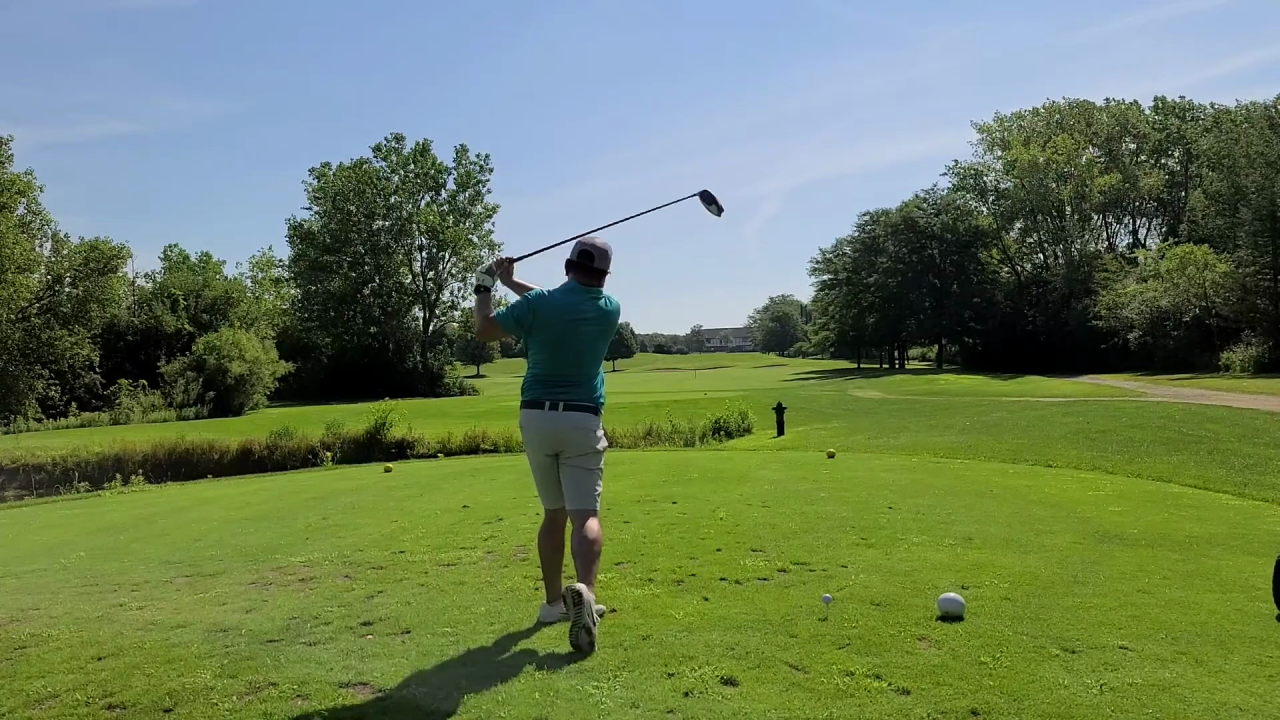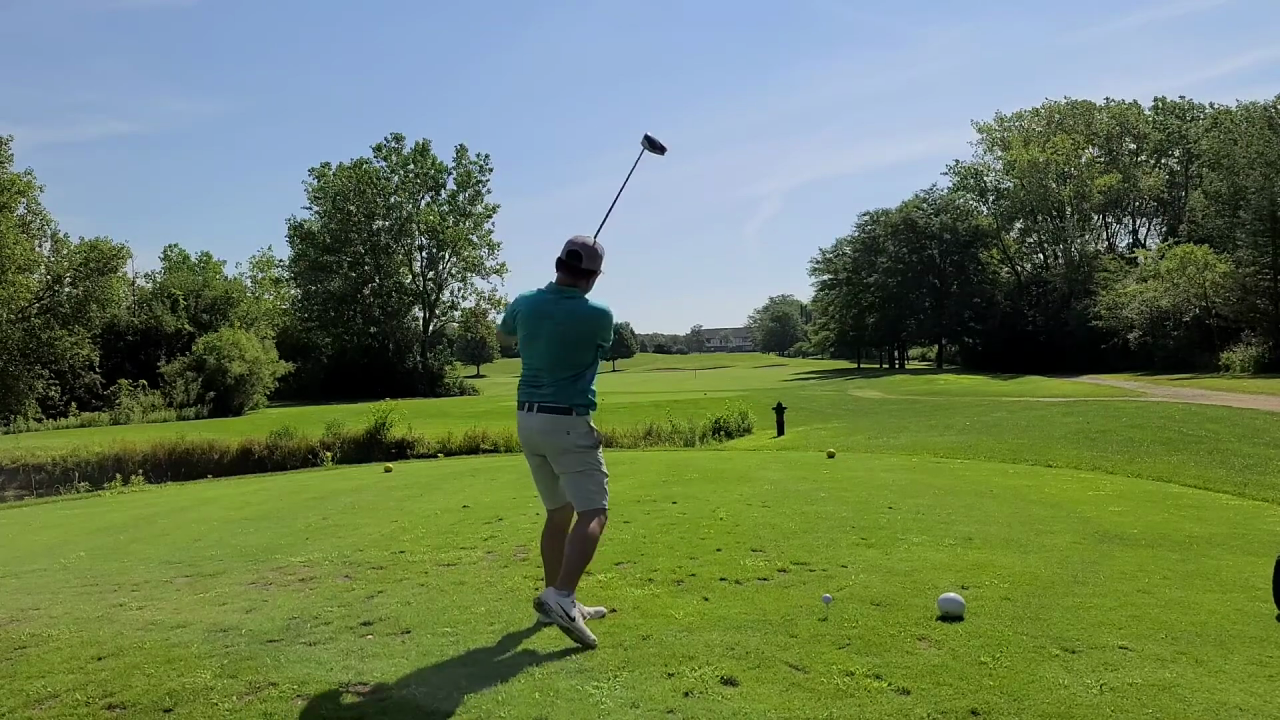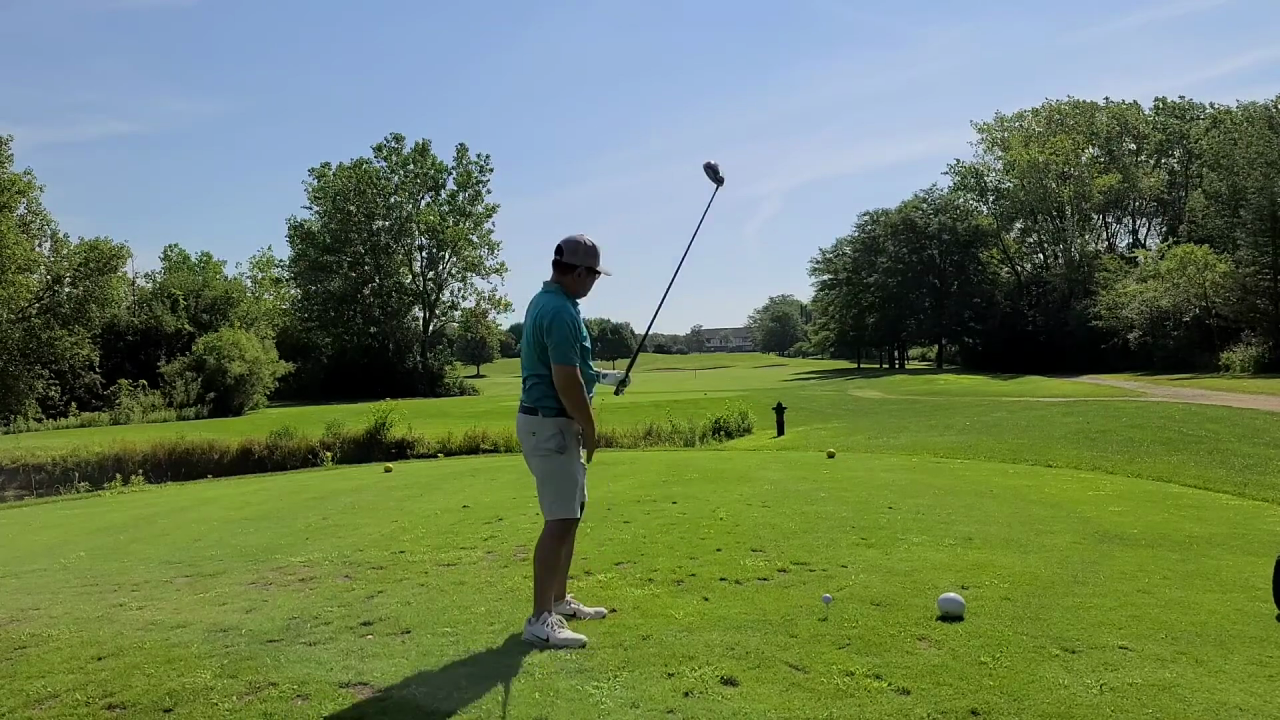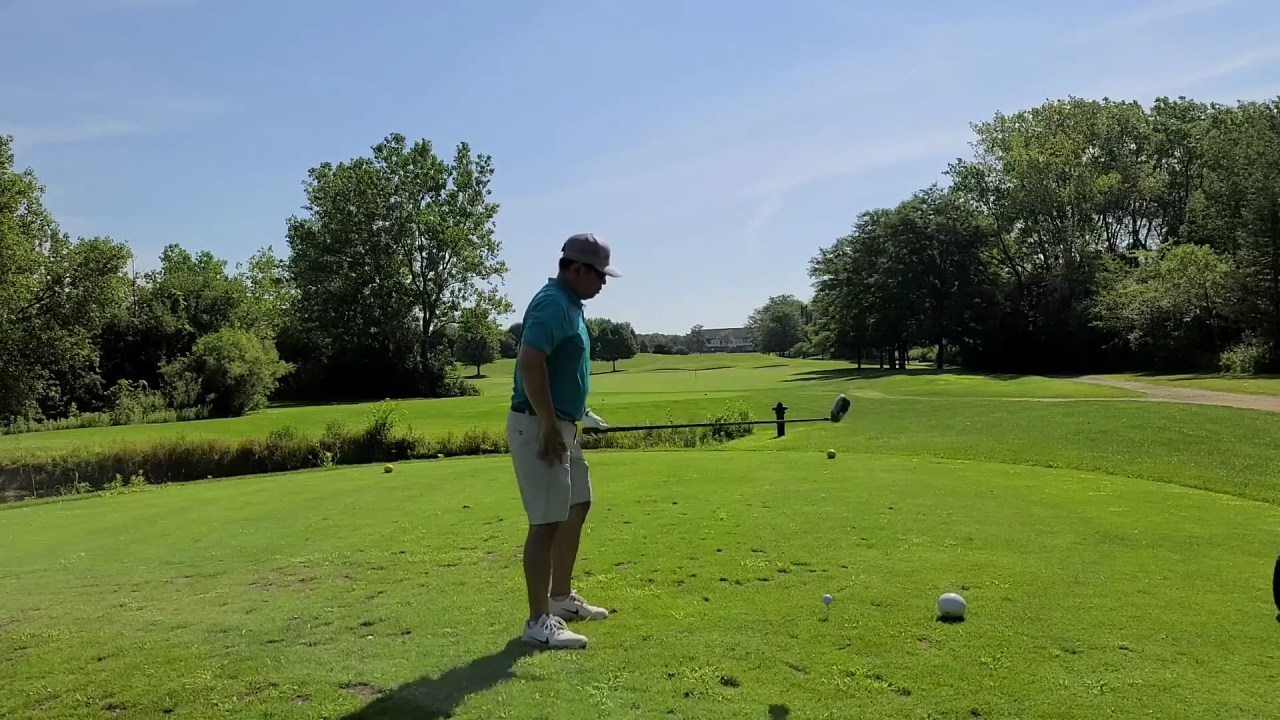
dt=0.3s
person 1, frame 1
left shoulder: (539, 303)
right shoulder: (610, 310)
left elbow: (484, 330)
left wrist: (485, 287)
right wrist: (512, 282)
left hip: (537, 418)
right hip: (582, 421)
left knee: (555, 512)
right knee: (585, 514)
left ankle: (554, 601)
right ankle: (584, 590)
person 1, frame 2
left shoulder: (524, 304)
right shoulder: (596, 315)
left elbow: (504, 335)
left hip: (529, 419)
right hip: (567, 423)
left knee: (560, 512)
right knee: (592, 512)
left ankle: (558, 598)
right ankle: (562, 596)
person 1, frame 3
left shoulder: (543, 301)
right shoulder: (562, 312)
right elbow: (566, 379)
left wrist: (598, 374)
right wrist: (589, 428)
left hip: (541, 420)
right hip: (552, 425)
left knee: (565, 514)
right knee: (561, 521)
left ankle: (558, 600)
right ankle: (540, 620)
person 1, frame 4
left shoulder: (568, 304)
right shoulder: (552, 303)
right elbow: (531, 362)
left wrist: (580, 415)
right wrist: (550, 426)
left hip: (559, 424)
right hip: (537, 426)
left knee: (575, 508)
right knee: (546, 522)
left ankle: (561, 597)
right ankle: (539, 621)
